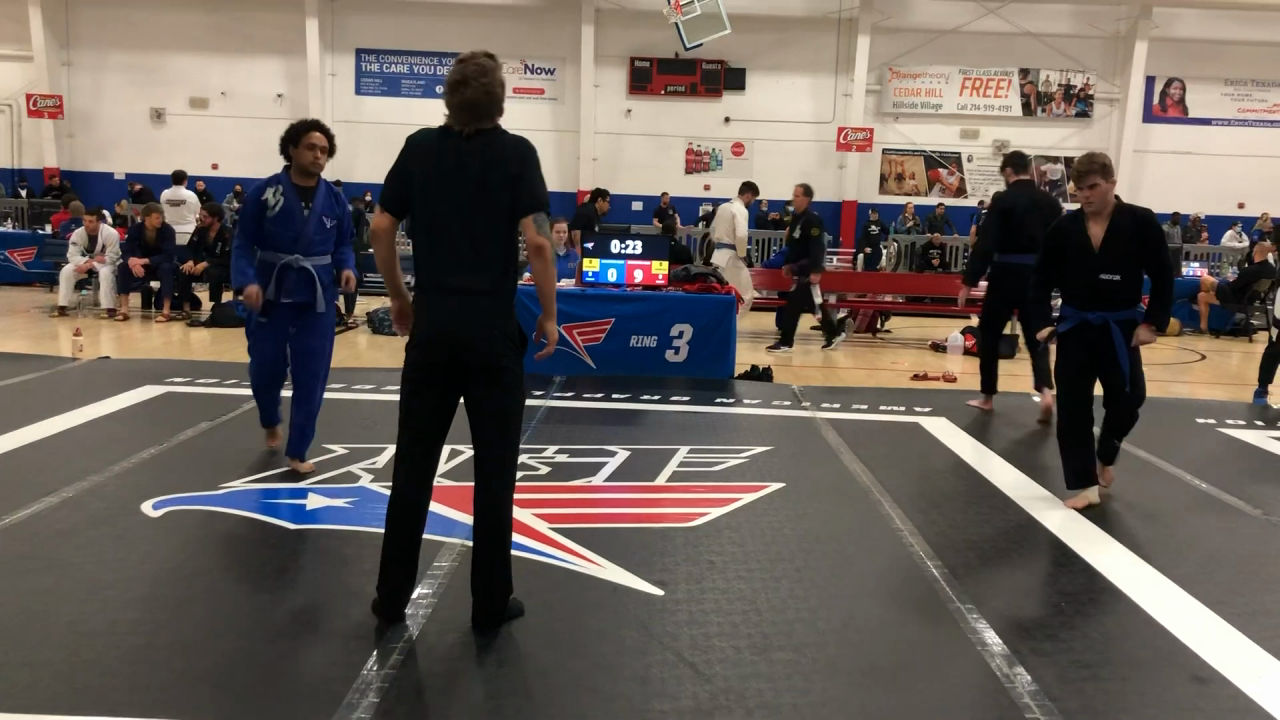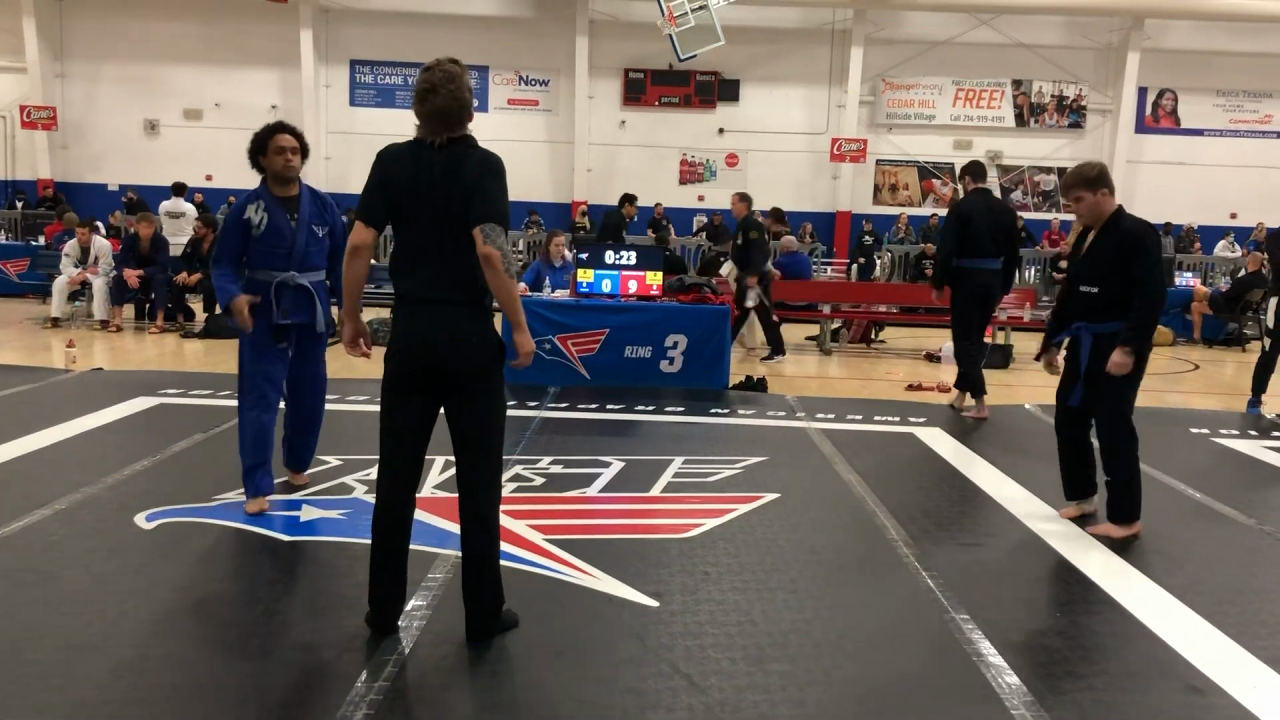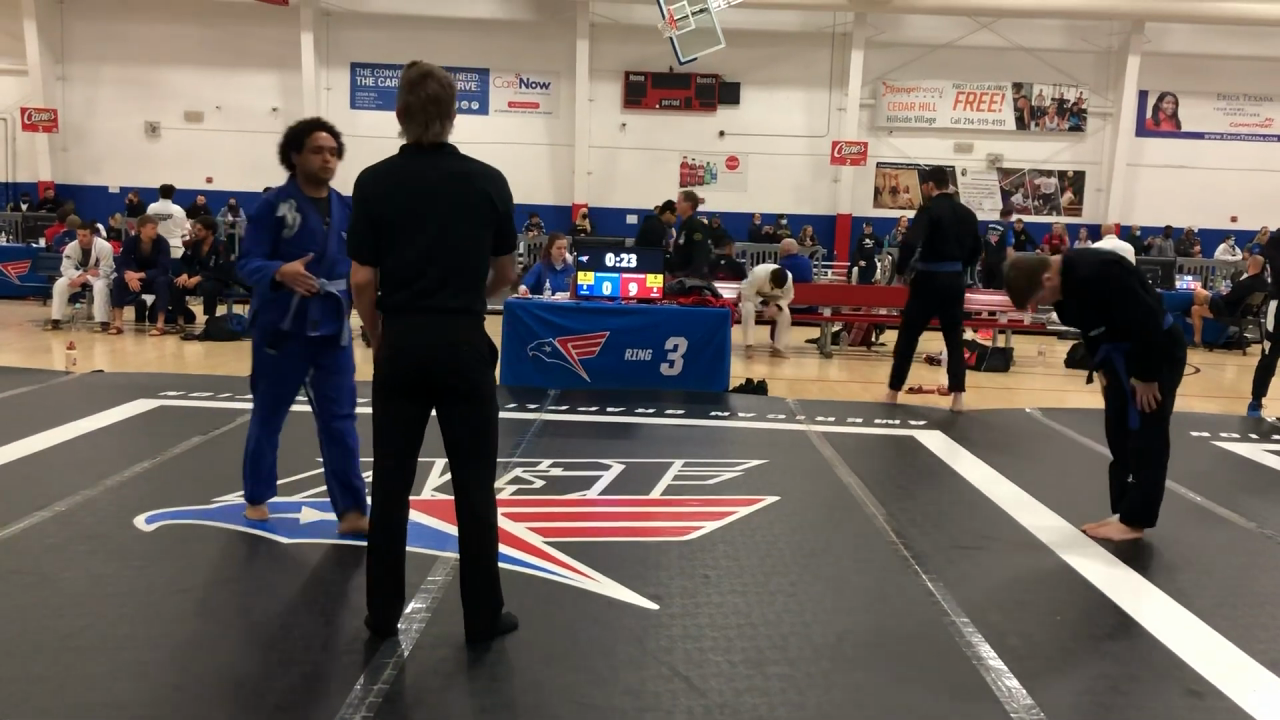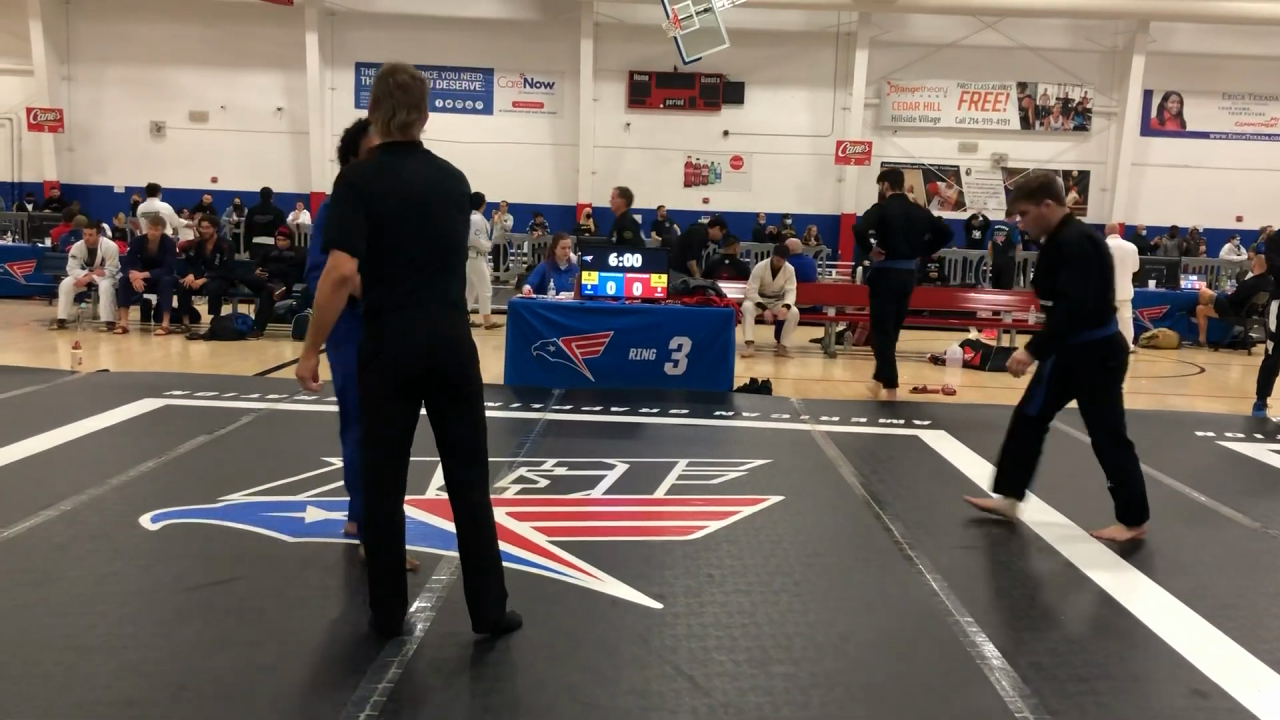
dt=0.5s
person 1, frame 1
left shoulder: (419, 147)
right shoulder: (516, 153)
left elbow: (381, 229)
right elbow: (537, 241)
left wrist: (397, 295)
right wrist: (549, 315)
left hip: (433, 323)
right hip: (493, 325)
left knee: (413, 466)
right knee: (494, 471)
left ankle: (392, 595)
right ankle: (490, 603)
person 1, frame 2
left shoulder: (392, 161)
right shoulder: (483, 164)
left elbow: (360, 245)
right elbow: (490, 253)
left wrist: (351, 318)
right wrist: (519, 328)
left hip: (410, 336)
right hip: (470, 338)
left knee: (396, 479)
right knee: (478, 483)
left ankle: (384, 609)
right ankle: (483, 613)
person 1, frame 3
left shoulder: (375, 182)
right shoulder: (487, 181)
left elbow: (362, 282)
right elbow: (504, 273)
left wrist: (381, 337)
left hip: (401, 347)
right hip: (464, 345)
left knee: (390, 485)
right knee: (474, 486)
left ankle: (383, 613)
right ankle: (483, 616)
person 1, frame 4
left shoulder: (359, 179)
right shoulder: (454, 179)
left elbow: (342, 272)
left wrist: (311, 350)
left hip: (390, 346)
right hip: (451, 340)
left knee: (384, 484)
right knee: (469, 480)
left ankle: (388, 613)
right ankle: (488, 609)
person 2, frame 1
left shoulder: (335, 199)
right shoulder: (263, 192)
left elbow: (342, 244)
right elbow: (243, 242)
left wrist: (347, 269)
right wrist: (246, 282)
left hip: (317, 298)
right hip: (271, 296)
left knee: (310, 375)
right knee: (266, 369)
left ankle: (297, 452)
right ankle: (272, 421)
person 2, frame 2
left shoulder: (322, 205)
right shoulder: (246, 209)
left elbow: (340, 259)
right elbow: (223, 263)
left wrist: (348, 303)
right wrist: (233, 297)
left hip: (311, 314)
right hip: (263, 316)
left knee: (308, 398)
right knee: (259, 399)
left ankle: (296, 462)
right ankle: (257, 489)
person 2, frame 3
left shoulder: (345, 208)
right shoulder: (272, 204)
left elbow: (354, 265)
right elbow: (247, 262)
right wrist: (280, 272)
left hip: (332, 327)
right hip: (281, 326)
left knee: (339, 418)
right knee: (269, 412)
left ankle: (351, 510)
right ankle: (257, 496)
person 2, frame 4
left shoulder: (401, 205)
right shoulder: (338, 207)
left elbow: (418, 260)
right elbow: (322, 273)
right wrist: (358, 284)
left hip: (392, 328)
right hip: (352, 327)
left knee: (387, 429)
right knee: (367, 430)
left ankle: (362, 519)
right ankle: (373, 535)
person 3, frame 1
left shoulder: (1141, 222)
right shoulder: (1065, 228)
left elbow: (1163, 275)
right elbow: (1042, 277)
left wrist: (1153, 323)
right wrist: (1042, 320)
left hip: (1121, 330)
right hip: (1076, 330)
left knee: (1126, 402)
right knee: (1073, 410)
left ankle: (1104, 458)
right ankle: (1084, 485)
person 3, frame 2
left shoulder: (1136, 234)
right shoulder: (1086, 237)
left elbow: (1151, 296)
right elbow: (1069, 294)
left wrist: (1129, 347)
right wrist: (1051, 342)
left hip: (1117, 348)
right hip: (1083, 344)
left knee: (1114, 429)
right knee: (1068, 420)
left ankle: (1125, 517)
right ankle: (1081, 497)
person 3, frame 3
left shoulder: (1099, 272)
right shoulder: (1064, 282)
left elbow: (1145, 321)
left wrist: (1145, 376)
right wrist: (1103, 370)
left hip: (1158, 351)
right hip: (1123, 355)
left knee: (1146, 434)
right knee: (1120, 433)
left ankle: (1135, 519)
right ankle: (1123, 511)
person 3, frame 4
left shoulder: (1078, 243)
right shoulder: (1059, 241)
left elbow: (1075, 309)
left wrist: (1033, 350)
right wrist: (1041, 350)
left hip: (1096, 354)
right hip: (1069, 350)
left knee: (1107, 435)
right knee: (1028, 418)
left ankle: (1134, 519)
right ankle: (1008, 497)
person 4, frame 1
left shoulder: (1003, 200)
right shoulder: (1051, 202)
left elbow: (985, 244)
left wrist: (969, 280)
left hip: (1007, 276)
left knee: (990, 336)
right knee: (1036, 338)
left ankle: (987, 397)
right ankle: (1046, 392)
person 4, frame 2
left shoulder: (961, 207)
right shoulder: (1006, 210)
left elbow: (946, 249)
right elbow: (1012, 253)
left wrist: (938, 283)
right wrist: (1004, 287)
left hip: (967, 278)
right hip: (993, 280)
left knee: (965, 340)
right knee: (975, 338)
left ankle: (980, 402)
right ankle: (962, 393)
person 4, frame 3
left shoulder: (929, 210)
right shoulder: (966, 213)
left elbow: (912, 243)
right elbow: (976, 249)
left wrist: (903, 268)
left hip: (929, 280)
right hip: (955, 281)
left knee: (907, 336)
right knee: (954, 340)
left ankle: (894, 391)
right ankle: (957, 397)
person 4, frame 4
left shoulder: (882, 209)
right shoulder: (920, 212)
left elbow: (859, 229)
right elbow: (946, 233)
left wrist: (869, 250)
right wrist: (922, 252)
left hip: (885, 276)
right hip: (907, 276)
left knee: (882, 333)
right knee: (891, 331)
left ankle: (891, 389)
right ankle: (880, 381)
